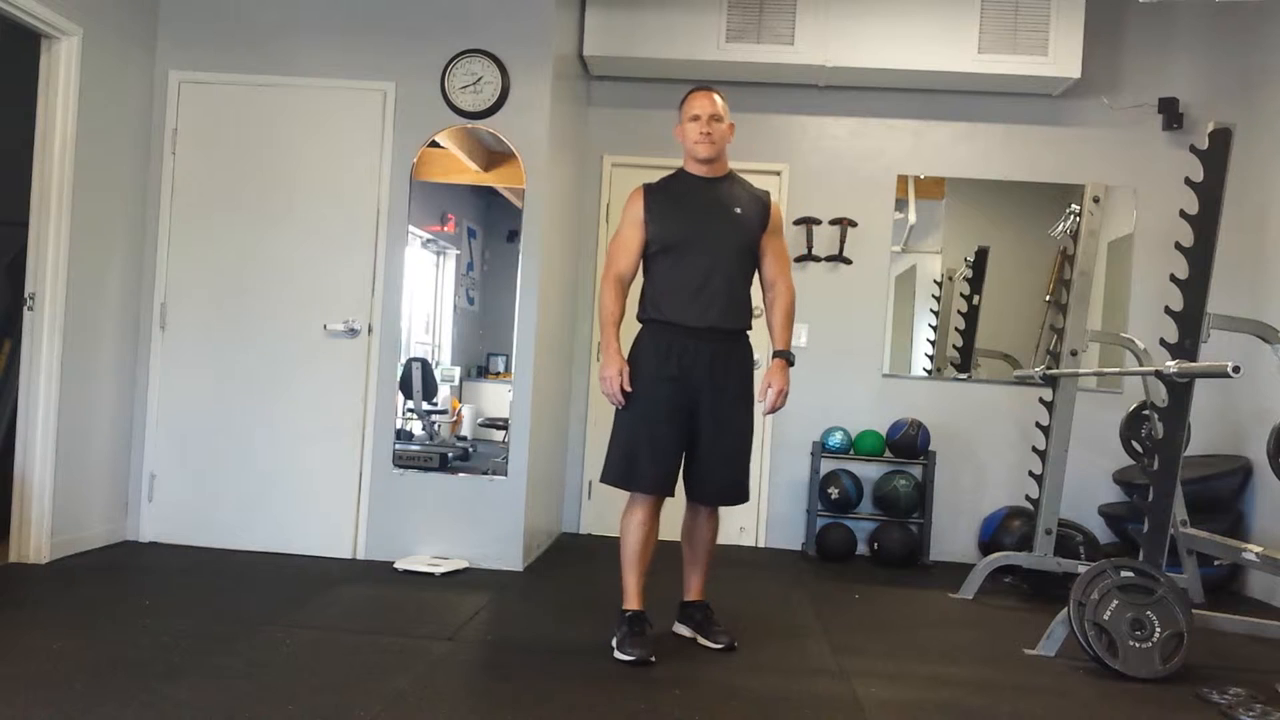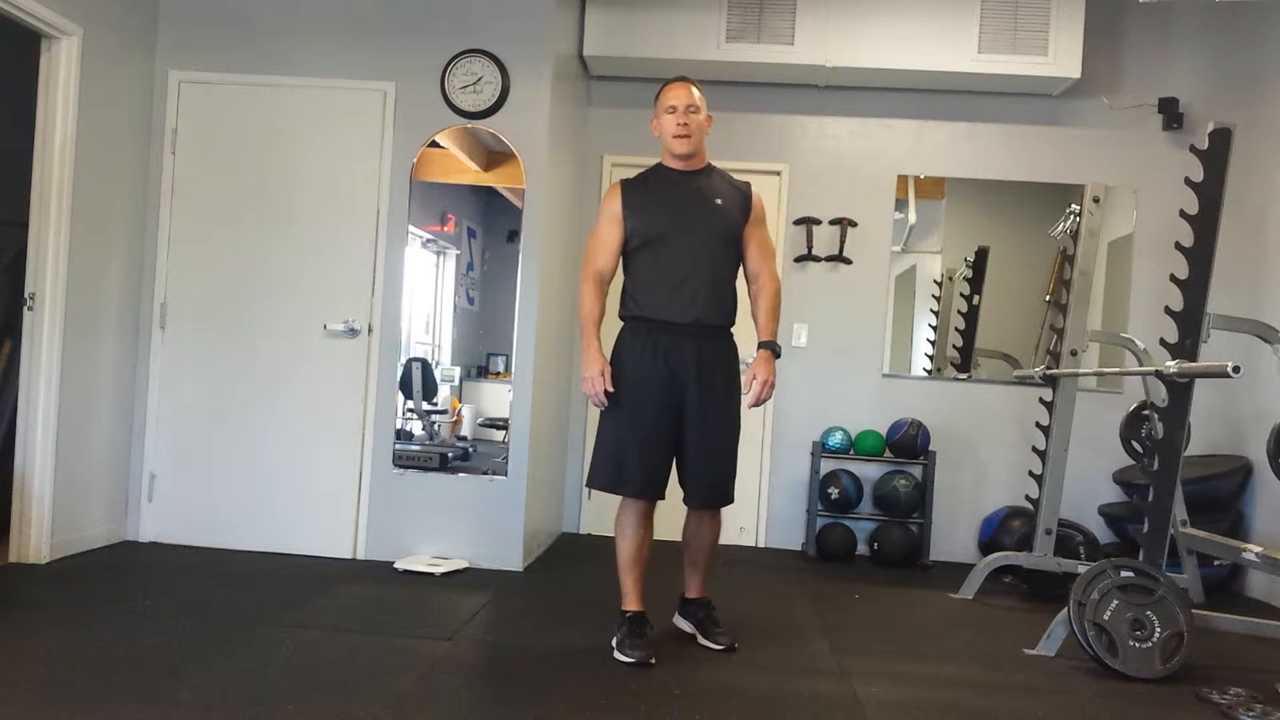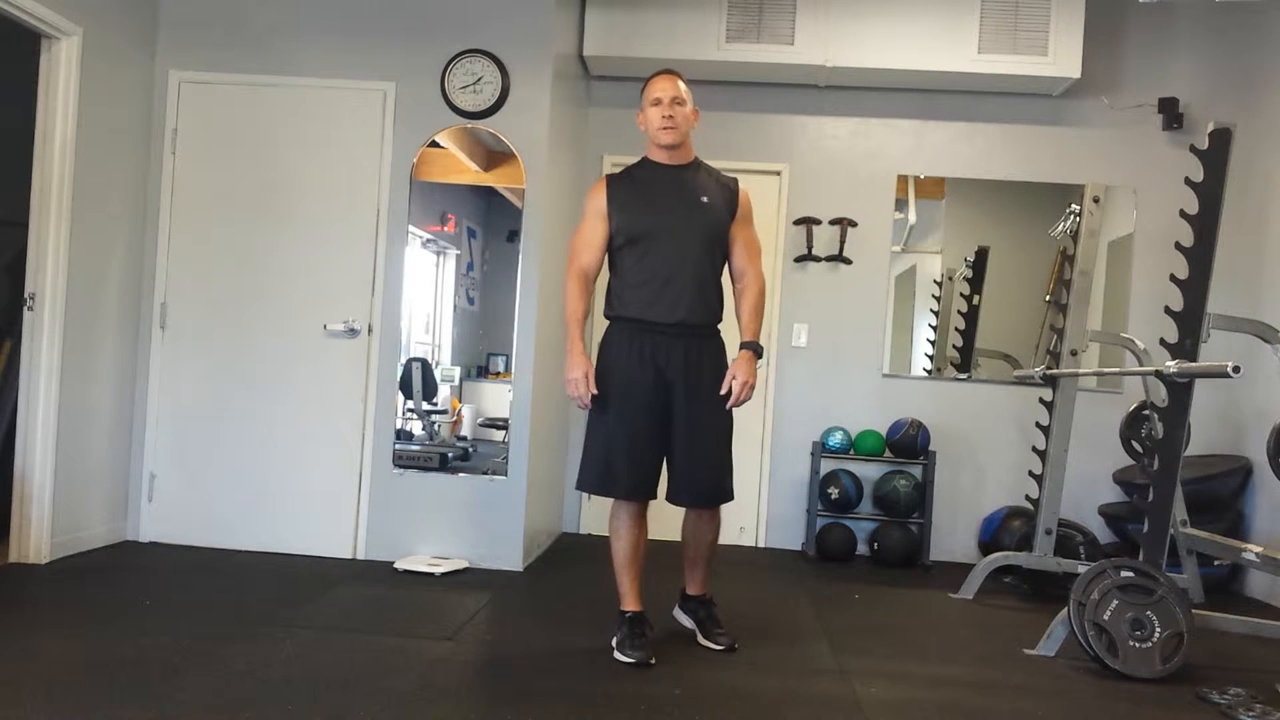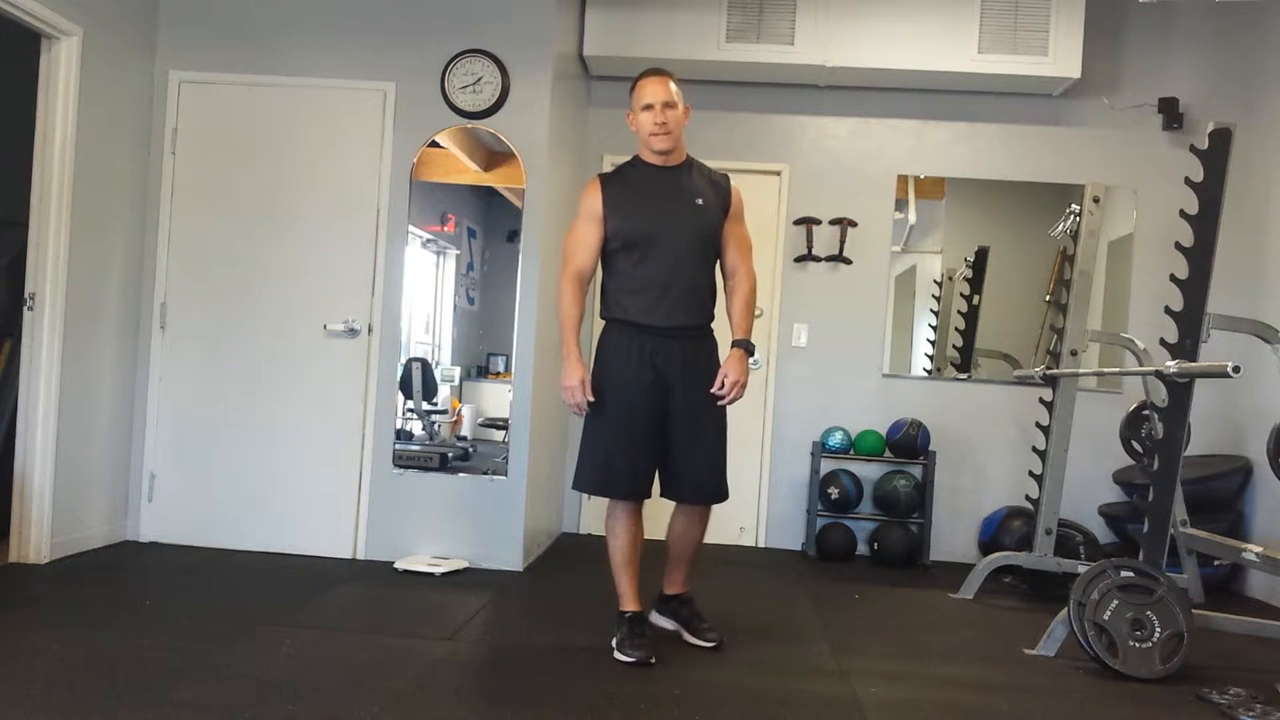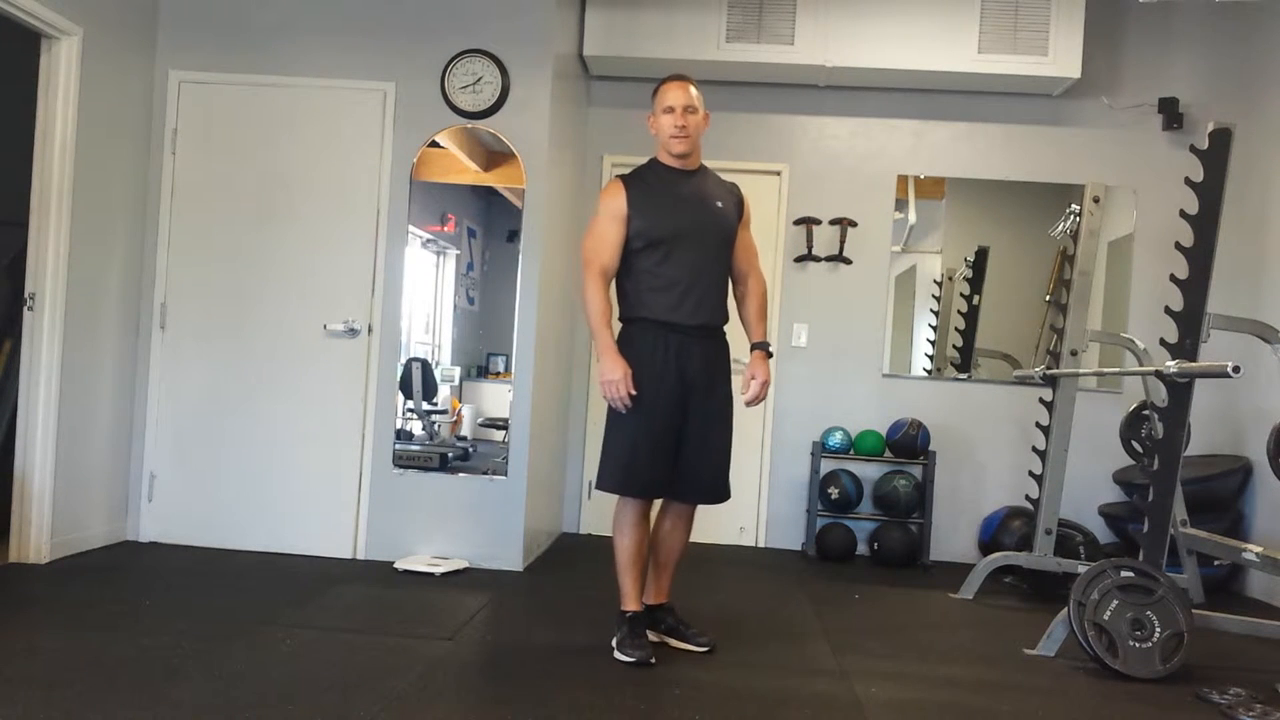
dt=0.5s
person 1, frame 1
left shoulder: (759, 206)
right shoulder: (649, 199)
left elbow: (778, 286)
right elbow: (617, 276)
left wrist: (780, 358)
right wrist: (611, 349)
left hip: (727, 357)
right hip: (660, 352)
left knee: (710, 494)
right knee: (646, 488)
left ankle: (693, 606)
right ankle: (632, 615)
person 1, frame 2
left shoulder: (741, 197)
right shoulder: (626, 194)
left elbow: (763, 276)
right elbow: (596, 274)
left wrist: (767, 348)
right wrist: (591, 349)
left hip: (713, 354)
right hip: (643, 350)
left knee: (709, 493)
right knee: (637, 491)
left ankle: (694, 602)
right ankle: (632, 616)
person 1, frame 3
left shoulder: (727, 193)
right shoulder: (612, 190)
left elbow: (748, 276)
right elbow: (581, 272)
left wrist: (748, 350)
right wrist: (576, 349)
left hip: (701, 352)
right hip: (630, 349)
left knee: (704, 492)
right knee: (629, 492)
left ankle: (696, 599)
right ankle: (631, 616)
person 1, frame 4
left shoulder: (719, 190)
right shoulder: (605, 191)
left elbow: (740, 273)
right elbow: (575, 275)
left wrist: (739, 347)
right wrist: (571, 356)
left hip: (695, 352)
right hip: (627, 351)
left knee: (699, 489)
right knee: (625, 492)
left ankle: (674, 597)
right ankle: (630, 615)
person 1, frame 5
left shoulder: (729, 197)
right shoulder: (625, 191)
left elbow: (748, 278)
right elbow: (596, 275)
left wrist: (759, 348)
right wrist: (607, 352)
left hip: (708, 354)
right hip: (648, 348)
left knee: (687, 491)
right knee: (636, 489)
left ankle: (658, 607)
right ankle: (630, 616)
